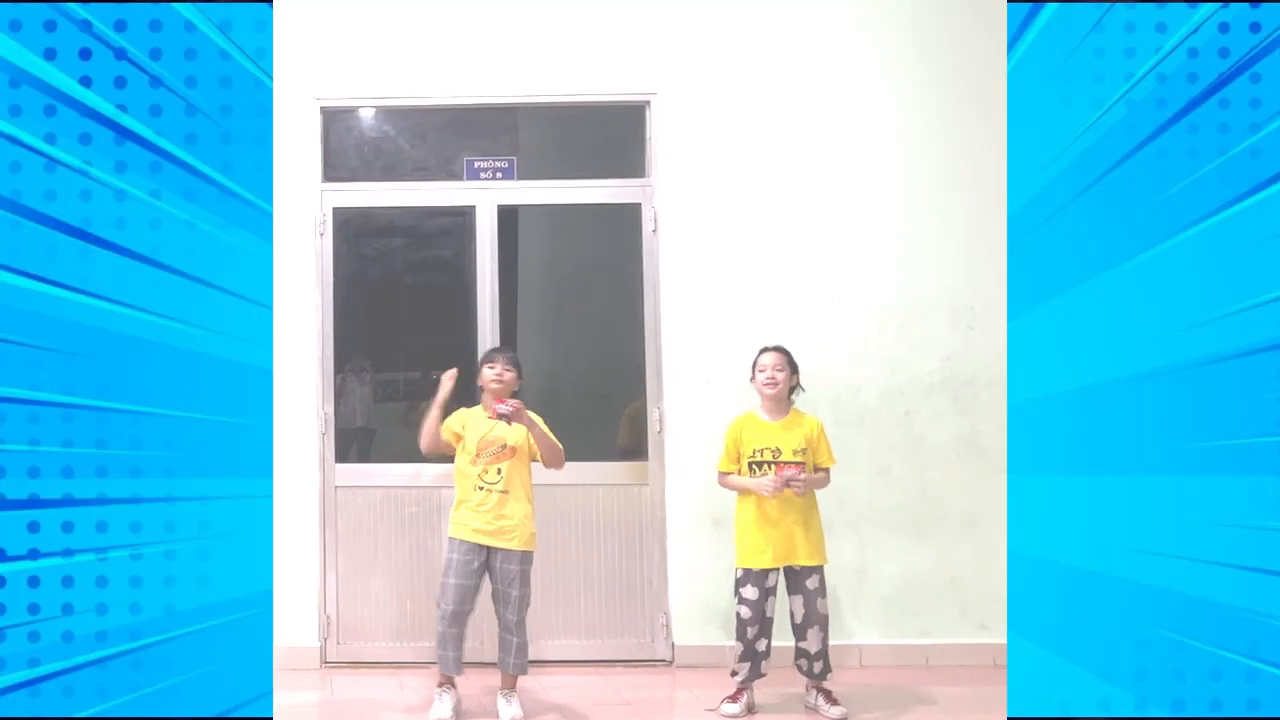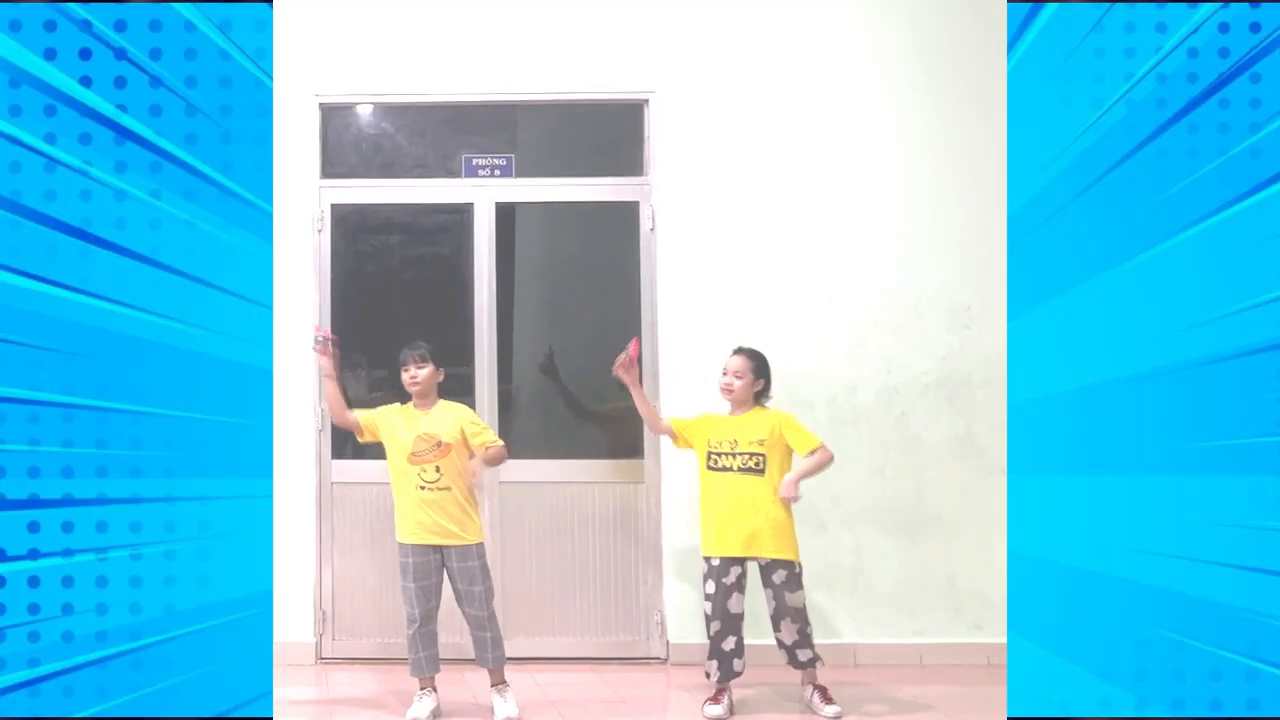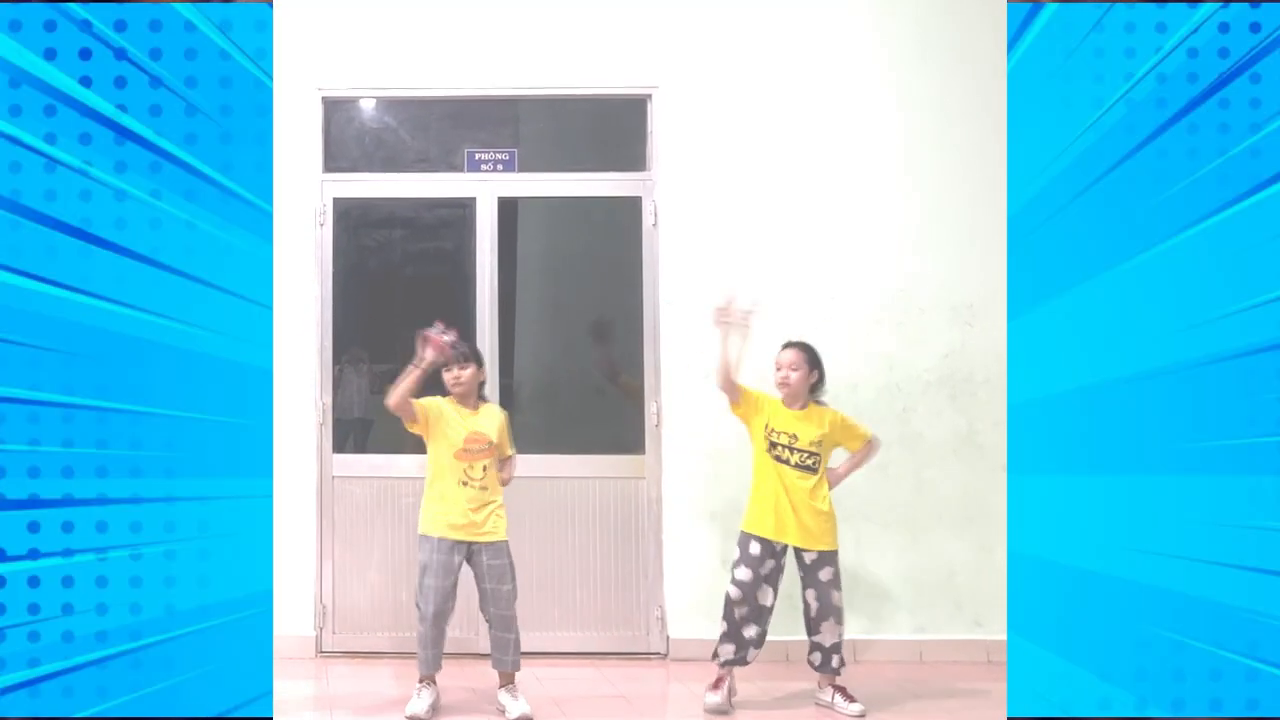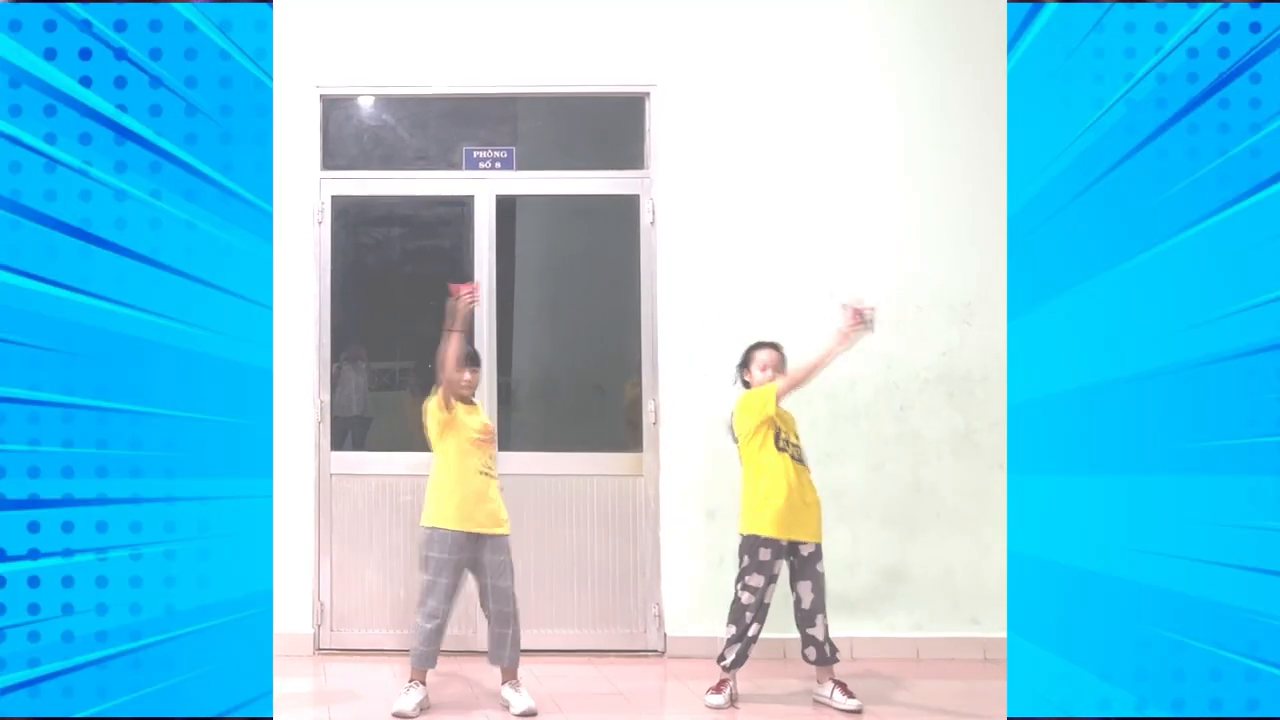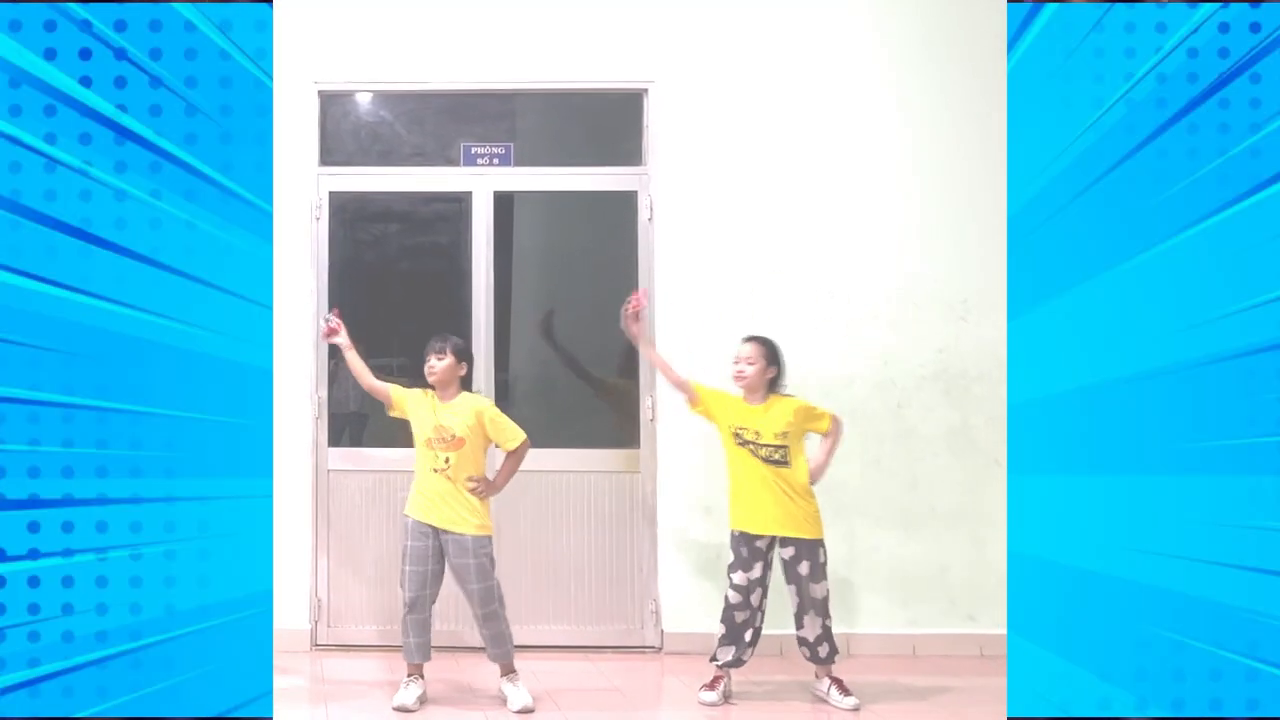
dt=1s
person 1, frame 1
left shoulder: (810, 425)
right shoulder: (740, 426)
left elbow: (824, 475)
right elbow: (724, 476)
left wrist: (809, 480)
right wrist: (756, 484)
left hip: (803, 539)
right hip: (757, 540)
left knee: (812, 615)
right knee: (751, 615)
left ankle: (815, 687)
right ankle: (744, 687)
person 1, frame 2
left shoulder: (777, 422)
right shoulder: (706, 425)
left elbow: (824, 455)
right elbow: (656, 424)
left wrist: (793, 477)
right wrist: (633, 383)
left hip: (771, 535)
right hip: (723, 538)
left knee: (790, 608)
right knee: (721, 612)
left ankle: (811, 683)
right ankle: (722, 687)
person 1, frame 3
left shoulder: (830, 420)
right shoulder: (760, 407)
left elbow: (868, 444)
right elbow: (727, 384)
left wrist: (840, 472)
right wrist: (730, 337)
left hip: (814, 528)
right hip: (764, 525)
left knee: (826, 606)
right knee: (743, 596)
left ankle: (828, 685)
right ankle: (724, 676)
person 1, frame 4
left shoulder: (785, 416)
right shoulder: (750, 405)
right elbow: (795, 380)
right wrist: (840, 340)
left hip: (804, 524)
right hip: (765, 523)
left knee: (812, 602)
right knee: (749, 601)
left ankle: (825, 681)
right ankle: (727, 678)
person 1, frame 5
left shoulder: (793, 408)
right shoulder: (721, 405)
left elbow: (833, 425)
right elbow: (677, 379)
left wrist: (818, 467)
right wrist: (640, 338)
left hip: (798, 522)
right hip: (749, 524)
left knee: (812, 600)
right knee: (741, 600)
left ankle: (825, 678)
right ankle: (722, 674)
person 2, frame 1
left shoulder: (527, 420)
right shoulder: (463, 417)
left elbow: (557, 462)
right elbow: (427, 447)
left wrist: (527, 422)
right wrist: (442, 395)
left hip: (513, 534)
right hip: (467, 530)
left knee: (512, 616)
right knee: (451, 610)
right ankle: (447, 688)
person 2, frame 2
left shoulder: (459, 414)
right shoulder: (389, 417)
left elbow: (497, 450)
right elbow: (341, 417)
left wrist: (478, 463)
right wrist: (329, 370)
left hip: (461, 532)
right hip: (415, 535)
left knee: (480, 610)
right knee: (420, 615)
left ankle: (499, 687)
person 2, frame 3
left shoulder: (497, 415)
right shoulder: (435, 411)
right elbow: (394, 404)
left wrist: (502, 475)
right wrist: (425, 361)
left hip: (489, 528)
right hip: (441, 528)
left knee: (502, 609)
right knee: (433, 610)
left ankle: (508, 687)
right ankle: (426, 686)
person 2, frame 4
left shoulder: (476, 408)
right shoulder: (439, 406)
right elbow: (447, 373)
right wrist: (457, 323)
left hip: (491, 525)
right hip: (448, 524)
left knee: (503, 607)
right knee: (434, 606)
left ankle: (510, 684)
right ankle: (416, 685)
person 2, frame 5
left shoulder: (478, 408)
right shoulder: (415, 401)
left elbow: (519, 444)
right elbow: (371, 385)
left wrist: (495, 484)
right wrist: (344, 344)
left hip: (467, 521)
right hip: (422, 518)
left knee: (486, 601)
right knee: (415, 599)
left ankle: (509, 676)
right ankle: (414, 679)
